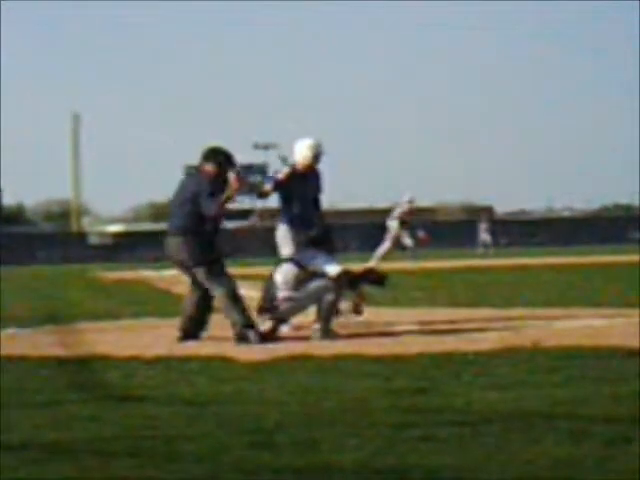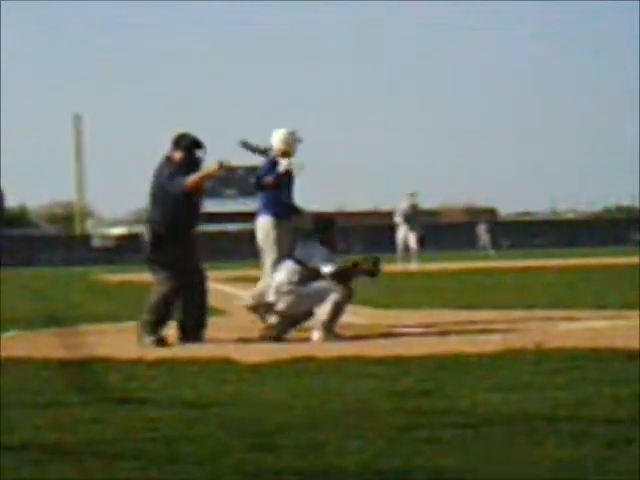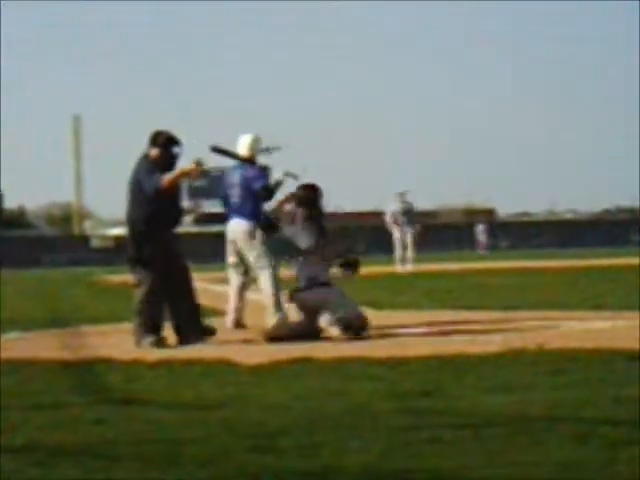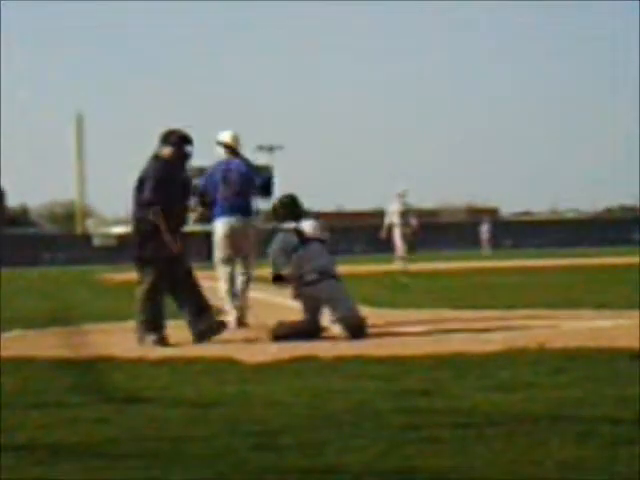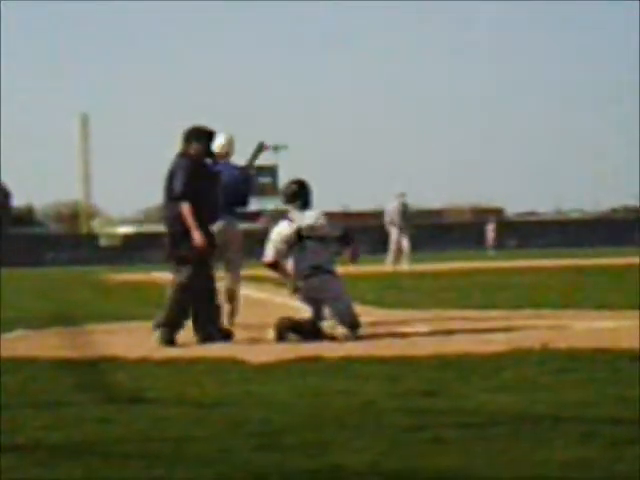
dt=0.4s
person 1, frame 1
left shoulder: (191, 180)
right shoulder: (206, 183)
right elbow: (212, 210)
right wrist: (231, 191)
left hip: (175, 241)
right hip: (192, 242)
left knee: (201, 285)
right knee: (221, 283)
left ankle: (189, 330)
right ankle: (244, 331)
person 1, frame 2
left shoulder: (178, 171)
right shoulder: (168, 171)
right elbow: (184, 185)
right wrist: (207, 172)
left hip: (181, 236)
right hip: (165, 237)
left knee: (194, 283)
right knee: (170, 285)
left ankle: (191, 331)
right ankle: (148, 331)
person 1, frame 3
left shoulder: (161, 168)
right shoulder: (145, 169)
right elbow: (160, 184)
right wrist: (185, 171)
left hip: (164, 235)
right hip: (146, 237)
left knee: (179, 282)
right knee: (150, 285)
left ankle: (190, 331)
right ankle: (145, 333)
person 1, frame 4
left shoulder: (174, 169)
right shoulder: (155, 170)
right elbow: (152, 207)
right wrist: (167, 237)
left hip: (169, 236)
right hip: (153, 237)
left knee: (184, 281)
right knee: (153, 284)
left ankle: (201, 326)
right ankle: (149, 331)
person 1, frame 5
left shoulder: (197, 166)
right shoulder: (185, 166)
right elbow: (183, 201)
left wrist: (199, 231)
right wrist: (196, 230)
left hip: (197, 233)
right hip: (185, 234)
left knee: (204, 282)
right knee: (186, 281)
left ankle: (207, 329)
right ankle: (165, 327)
person 2, frame 1
left shoulder: (313, 174)
right shoulder: (285, 174)
right elbow: (262, 193)
left wrist: (322, 223)
right wrist: (279, 180)
left hip: (310, 228)
right hip: (289, 228)
left knee: (323, 268)
right knee: (291, 271)
person 2, frame 2
left shoulder: (285, 165)
right shoulder: (270, 164)
right elbow: (259, 184)
left wrist: (296, 211)
right wrist: (280, 171)
left hip: (281, 221)
right hip: (270, 221)
left knee: (276, 267)
right knee: (274, 267)
left ankle: (256, 300)
person 2, frame 3
left shoulder: (229, 173)
right shoulder: (256, 170)
left elbow: (226, 202)
right elbow: (265, 195)
right wrist: (280, 179)
left hip: (232, 226)
right hip: (251, 227)
left knee: (237, 274)
right knee: (267, 271)
left ankle: (234, 318)
right ankle: (276, 318)
person 2, frame 4
left shoulder: (212, 172)
right shoulder: (247, 167)
left elbow: (203, 201)
right elbow: (265, 191)
right wrist: (266, 176)
left hip: (222, 223)
right hip: (244, 221)
left knee: (226, 272)
right knee: (245, 269)
left ankle: (236, 316)
right ankle: (239, 313)
person 2, frame 5
right shoulder: (241, 174)
right elbow: (243, 203)
left hip: (212, 225)
right hip: (231, 224)
right knee: (232, 273)
right ankle: (230, 315)
person 3, frame 1
left shoulder: (302, 255)
right elbow: (345, 276)
left hip: (271, 304)
right hip: (283, 301)
right knee: (334, 284)
left ankle: (273, 324)
right ankle: (321, 329)
person 3, frame 2
left shoulder: (307, 246)
right shoulder: (319, 249)
right elbow: (335, 275)
left wrist: (357, 267)
right wrist: (358, 268)
right knee: (343, 290)
left ankle: (275, 328)
right ankle: (323, 330)
person 3, frame 3
right shoulder: (300, 220)
left wrist: (348, 260)
right hip: (320, 288)
left knee: (311, 328)
right knee: (360, 324)
left ankle: (278, 332)
right ankle: (331, 320)
person 3, frame 4
left shoulder: (279, 240)
right shoulder: (314, 225)
left elbow: (277, 277)
left hip: (303, 288)
right hip: (327, 282)
left knee: (311, 325)
right knee: (357, 329)
left ankle: (283, 330)
person 3, frame 5
left shoulder: (279, 228)
right shoulder: (315, 216)
left elbow: (269, 262)
right elbow: (342, 238)
left wrist: (290, 278)
right wrist: (352, 250)
left hip: (300, 283)
right hip: (323, 277)
left knee: (318, 330)
right knee: (350, 324)
left ankle: (289, 324)
